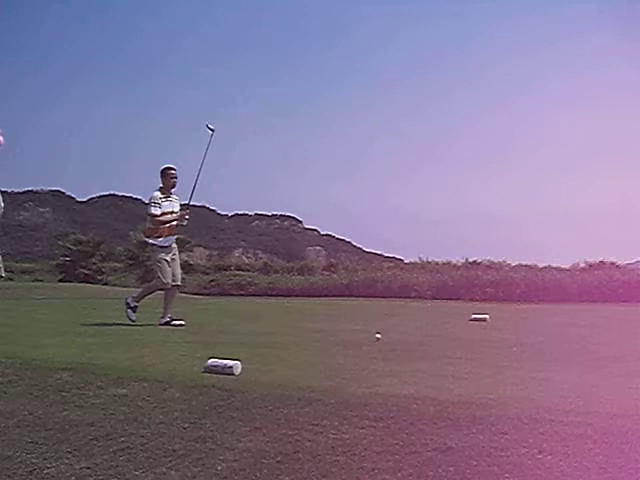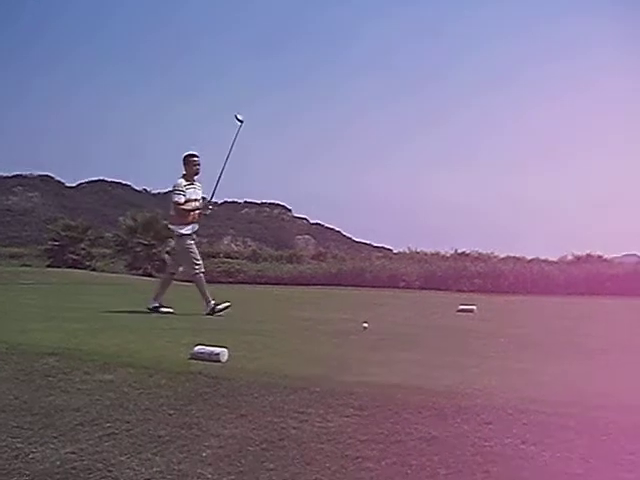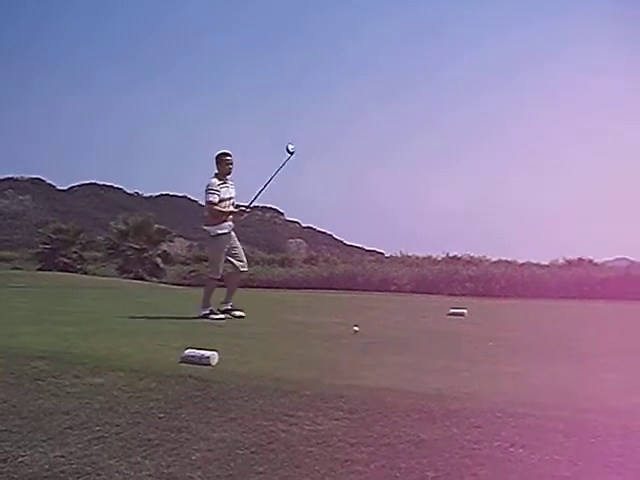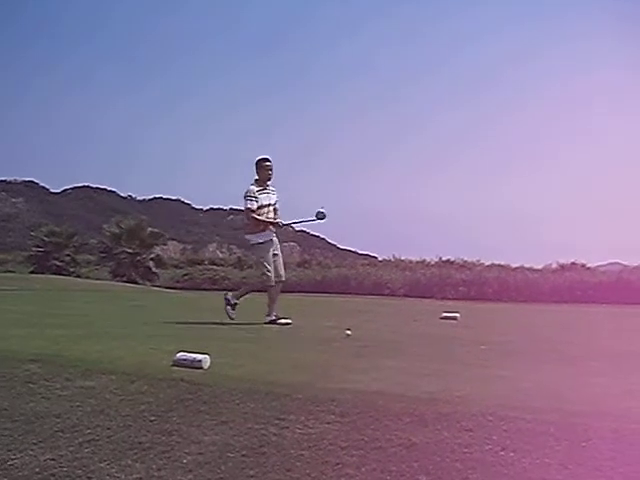
dt=0.4s
person 1, frame 1
left shoulder: (175, 199)
right shoulder: (156, 197)
right elbow: (154, 220)
left wrist: (181, 219)
right wrist: (175, 217)
left hip: (171, 243)
right hip: (158, 243)
left knee: (175, 281)
right knee: (163, 280)
left ankle: (166, 316)
right ankle: (133, 301)
person 1, frame 2
left shoulder: (198, 185)
right shoulder: (180, 185)
right elbow: (178, 209)
left wrist: (205, 209)
right wrist: (201, 209)
left hip: (190, 231)
right hip: (182, 231)
left knee: (173, 268)
right knee: (197, 267)
left ankle: (155, 302)
right ankle: (210, 304)
person 1, frame 3
left shoulder: (230, 184)
right shoulder: (213, 184)
right elbow: (211, 209)
left wrist: (237, 210)
right wrist: (233, 211)
left hip: (227, 230)
right hip: (216, 232)
left knee: (240, 265)
right knee: (215, 271)
left ankle: (227, 304)
right ankle: (205, 309)
person 1, frame 4
left shoulder: (272, 191)
right shoulder: (252, 191)
right elbow: (248, 215)
left wrist: (277, 221)
right wrist: (271, 222)
left hip: (272, 237)
right hip: (259, 239)
left knee: (279, 277)
right knee: (268, 279)
left ankle: (271, 315)
right ankle: (233, 297)
